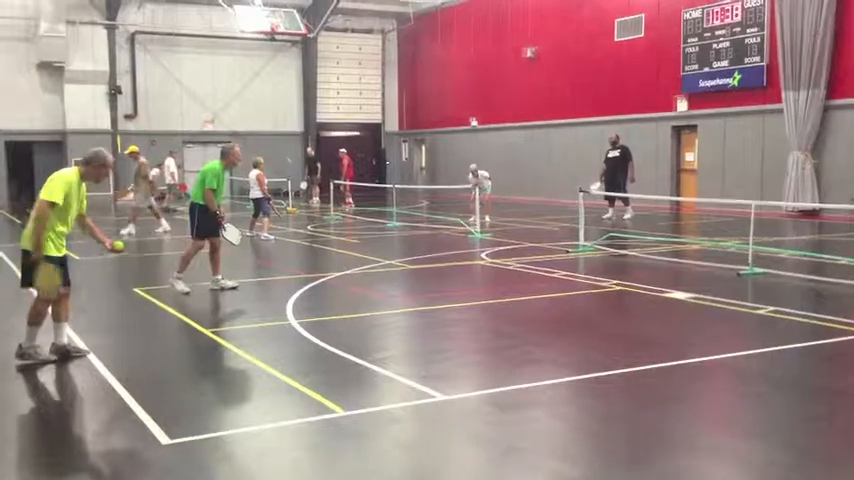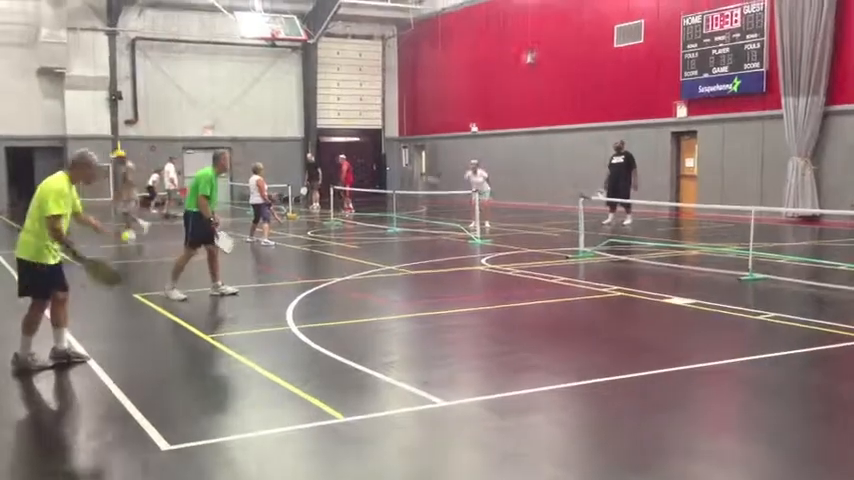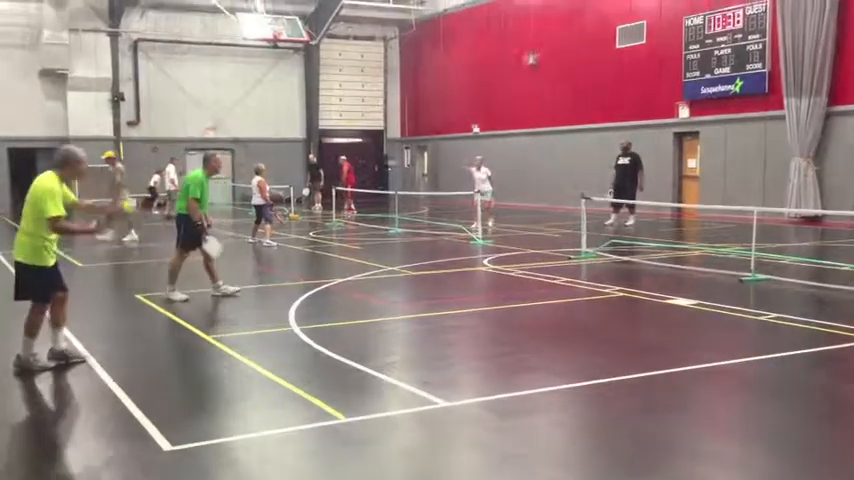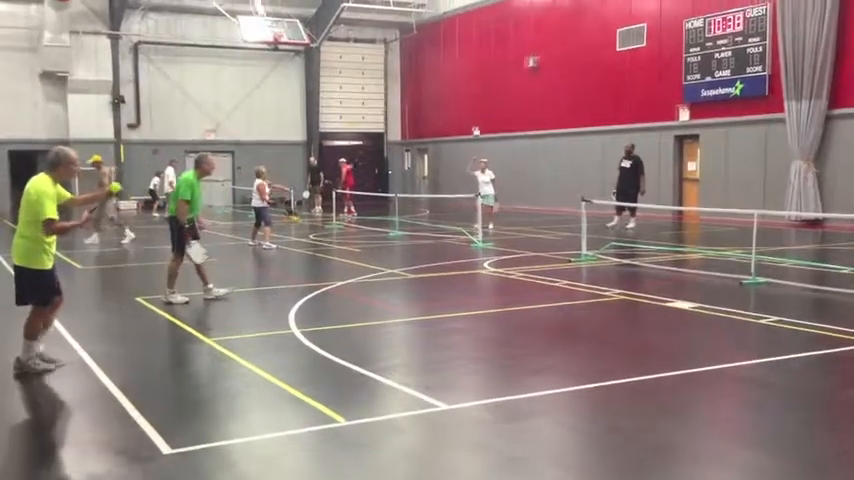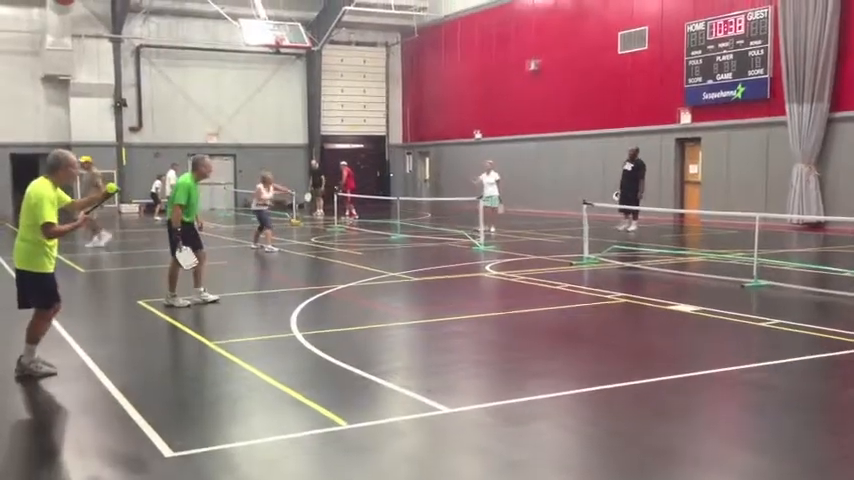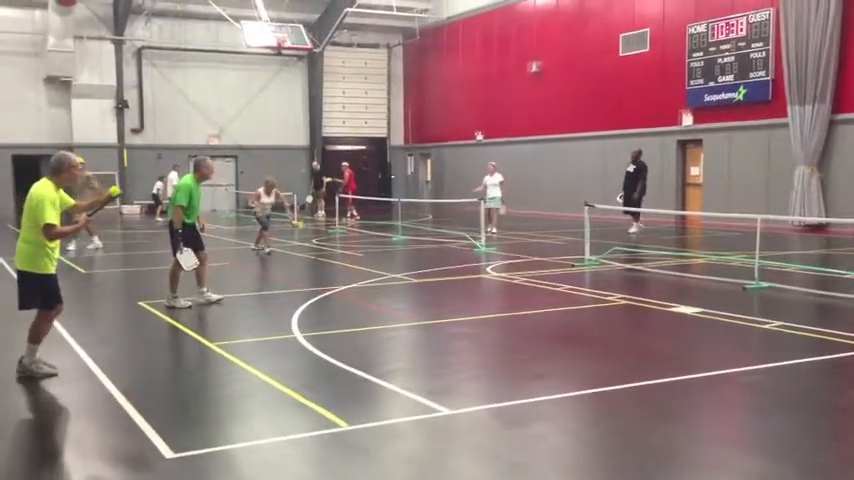
dt=0.2s
person 1, frame 1
left shoulder: (81, 185)
right shoulder: (64, 178)
left elbow: (82, 218)
right elbow: (42, 210)
left wrist: (104, 240)
right wrist: (37, 247)
left hip: (57, 247)
right hip: (41, 247)
left knee: (63, 293)
right knee: (47, 295)
left ankle: (61, 343)
right ankle: (27, 347)
person 1, frame 2
left shoulder: (69, 187)
right shoulder: (56, 186)
left elbow: (80, 215)
right elbow: (54, 226)
left wrist: (107, 232)
right wrist: (73, 250)
left hip: (50, 253)
right hip: (36, 254)
left knee: (62, 296)
right knee: (40, 302)
left ankle: (61, 348)
right ankle: (23, 356)
person 1, frame 3
left shoulder: (57, 183)
right shoulder: (48, 185)
left elbow: (77, 204)
right elbow: (57, 226)
left wrist: (107, 209)
right wrist: (86, 230)
left hip: (44, 254)
right hip: (34, 255)
left knee: (60, 296)
right knee: (40, 305)
left ankle: (58, 348)
right ankle: (25, 357)
person 1, frame 4
left shoulder: (49, 184)
right shoulder: (42, 187)
left elbow: (73, 201)
right elbow: (52, 228)
left wrist: (102, 194)
right wrist: (79, 223)
left hip: (40, 257)
right hip: (32, 258)
left knee: (54, 301)
right knee: (40, 308)
left ankle: (35, 352)
right ankle: (25, 360)
person 1, frame 5
left shoulder: (50, 188)
right shoulder: (42, 191)
left elbow: (74, 205)
right elbow: (49, 231)
left wrist: (100, 196)
right wrist: (77, 224)
left hip: (40, 261)
right hip: (34, 262)
left knee: (52, 308)
right knee: (44, 311)
left ankle: (30, 357)
right ankle: (27, 363)
person 1, frame 6
left shoulder: (53, 190)
right shoulder: (44, 193)
left elbow: (77, 207)
right elbow: (51, 233)
left wrist: (104, 198)
right wrist: (78, 226)
left hip: (41, 262)
right hip: (36, 263)
left knee: (53, 309)
right knee: (46, 312)
left ankle: (30, 358)
right ankle: (28, 363)
person 2, frame 1
left shoulder: (221, 169)
right shoulder: (214, 168)
right elbow: (208, 193)
left wrist: (219, 210)
right wrist: (217, 214)
left hip: (209, 209)
right hip: (200, 207)
left knee: (216, 244)
right knee: (198, 243)
left ankle: (217, 280)
right ankle: (177, 277)
person 2, frame 2
left shoulder: (214, 175)
right shoulder: (206, 175)
right elbow: (202, 200)
left wrist: (213, 216)
right wrist: (211, 221)
left hip: (204, 216)
right hip: (194, 215)
left knee: (213, 250)
right knee: (189, 252)
left ankle: (217, 286)
right ankle: (171, 287)
person 2, frame 3
left shoulder: (204, 177)
right shoulder: (196, 177)
right elbow: (192, 203)
left wrist: (205, 219)
right wrist: (199, 225)
left hip: (196, 219)
right hip: (186, 218)
left knee: (207, 253)
right knee: (181, 254)
left ankle: (218, 286)
right ankle: (171, 290)
person 2, frame 4
left shoulder: (195, 179)
right shoulder: (188, 179)
right elbow: (181, 205)
left wrist: (198, 219)
right wrist: (185, 229)
left hip: (189, 221)
right hip: (180, 221)
right knee: (178, 257)
left ankle: (208, 289)
right ankle: (170, 293)
person 2, frame 5
left shoulder: (193, 182)
right shoulder: (185, 183)
right elbow: (177, 209)
left wrist: (197, 219)
right wrist: (177, 233)
left hip: (188, 223)
right hip: (178, 225)
left knee: (200, 255)
right knee: (178, 260)
left ankle: (199, 293)
right ankle: (171, 297)
person 2, frame 6
left shoulder: (195, 183)
right shoulder: (186, 184)
right elbow: (178, 210)
left wrist: (199, 220)
right wrist: (178, 235)
left hip: (190, 225)
right hip: (180, 226)
left knee: (202, 257)
right knee: (179, 261)
left ankle: (202, 293)
right ankle: (172, 298)
